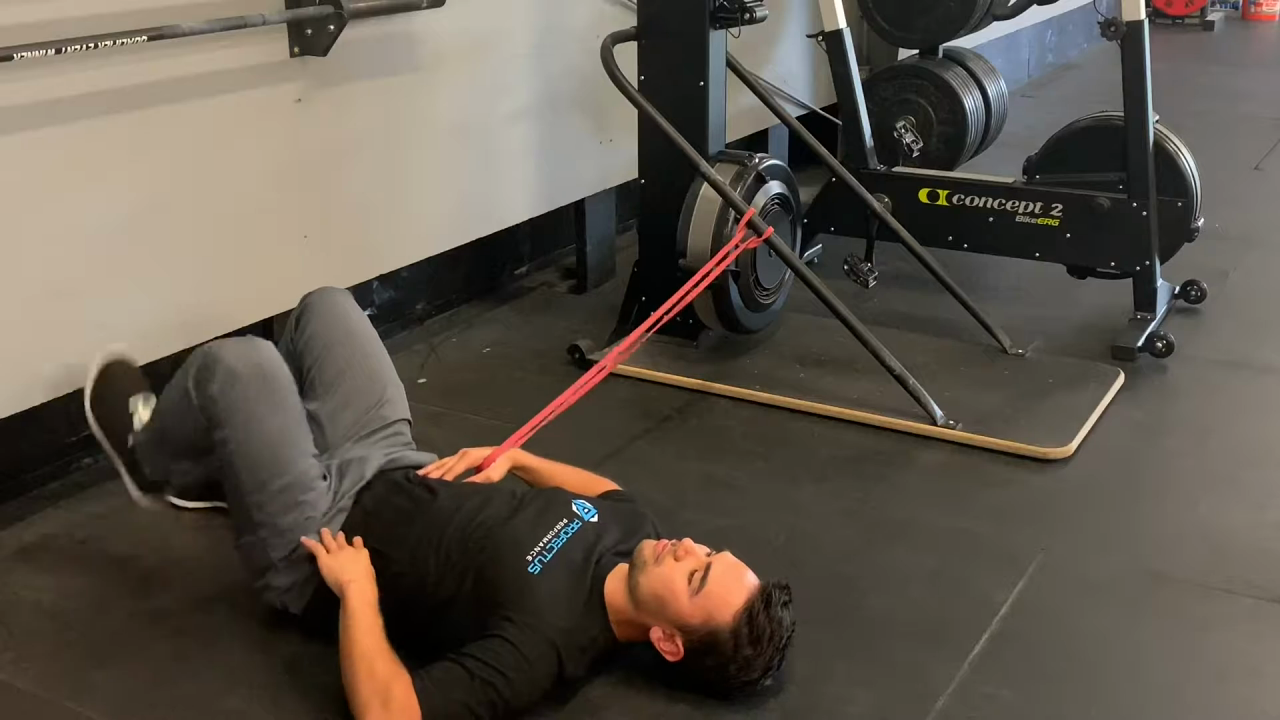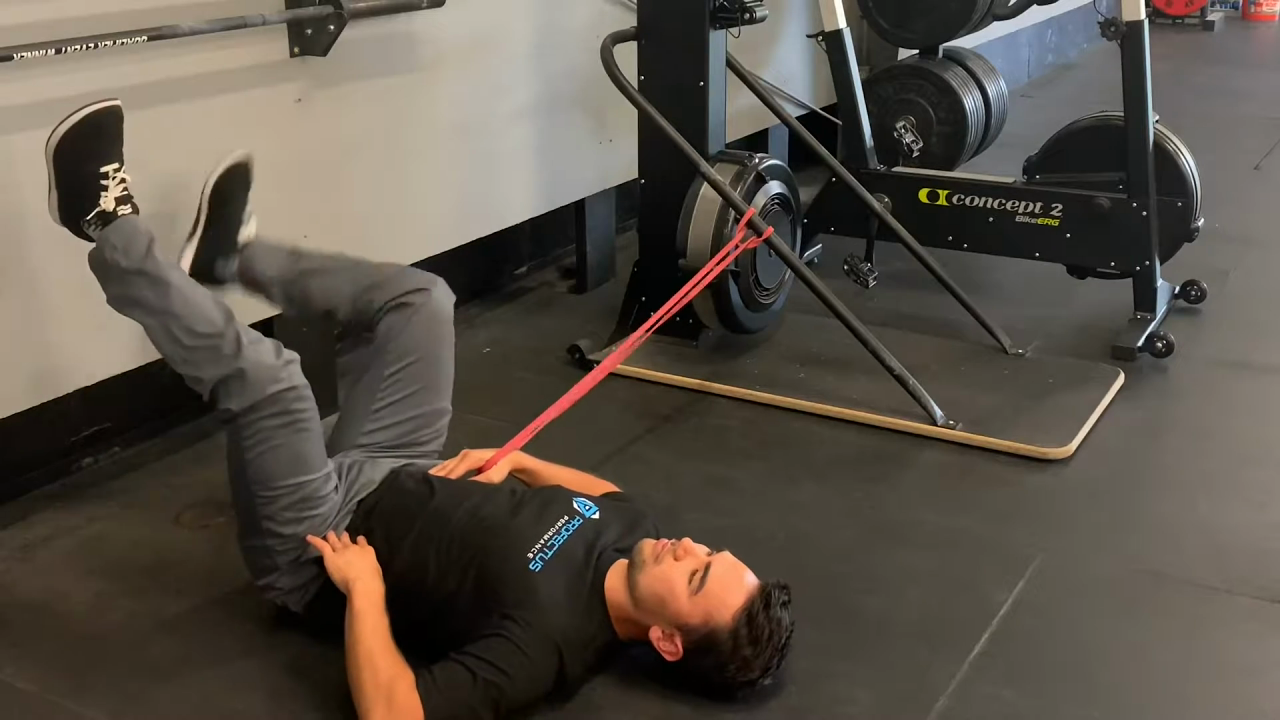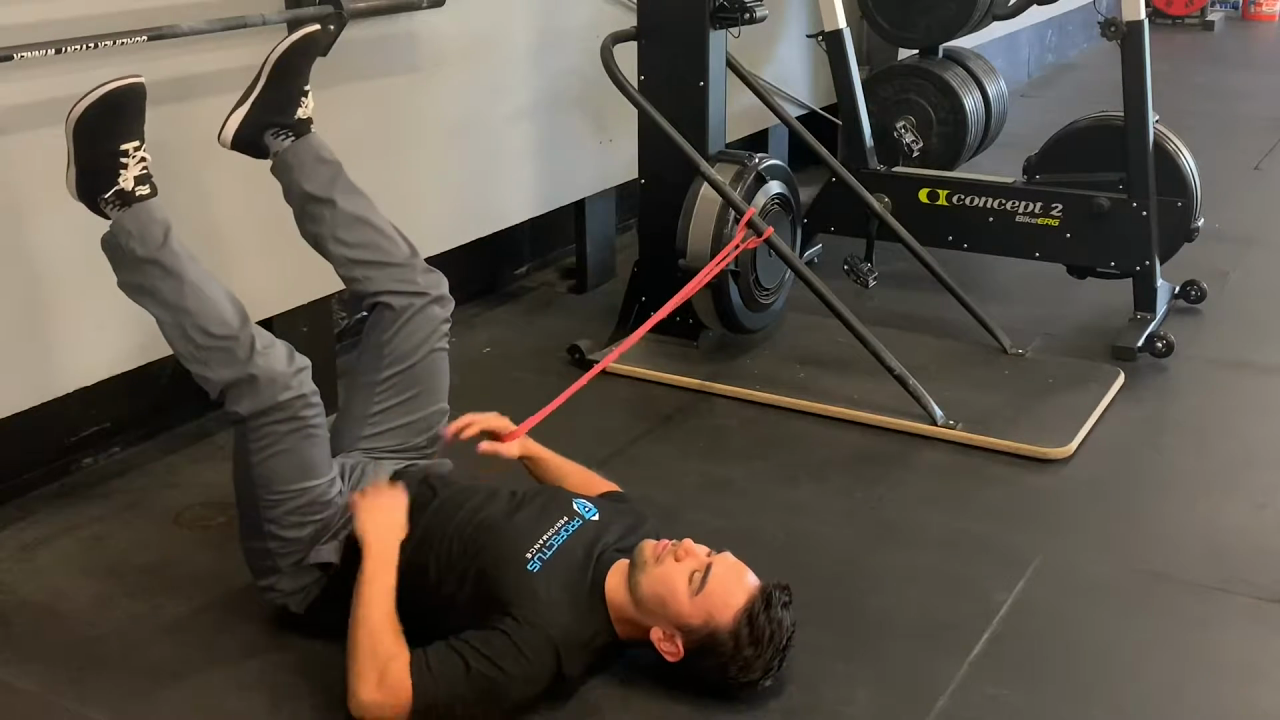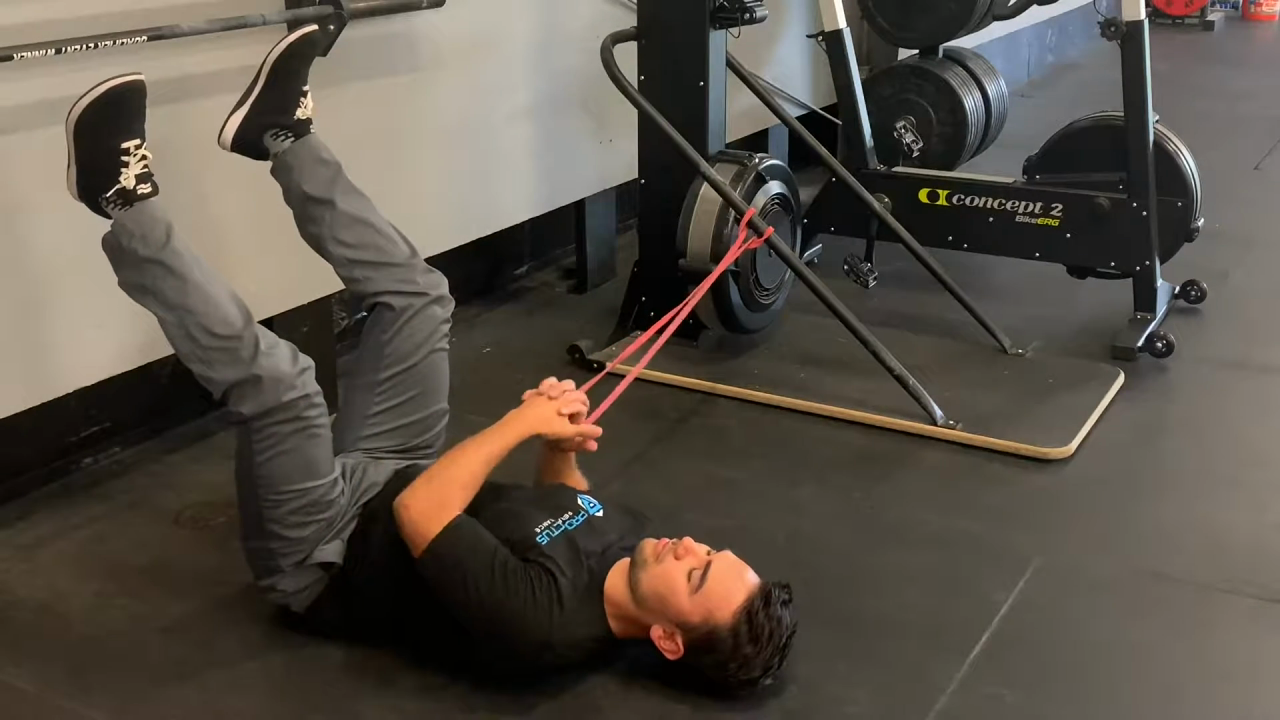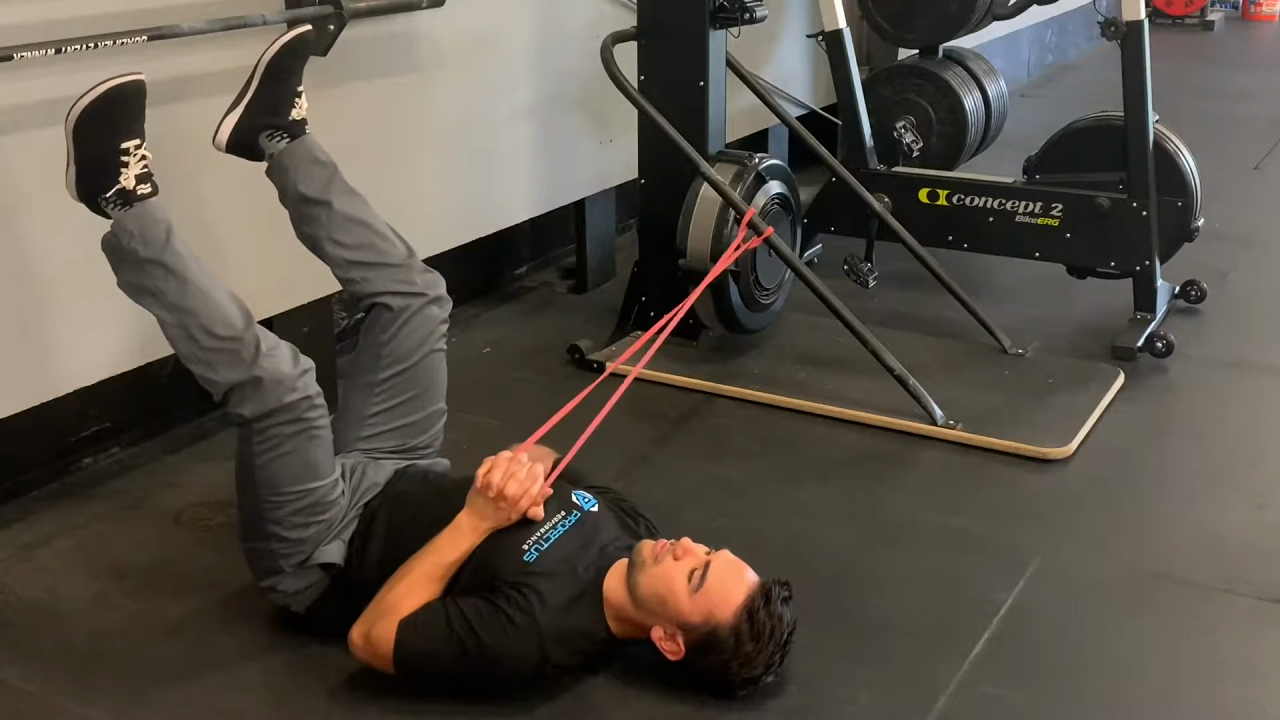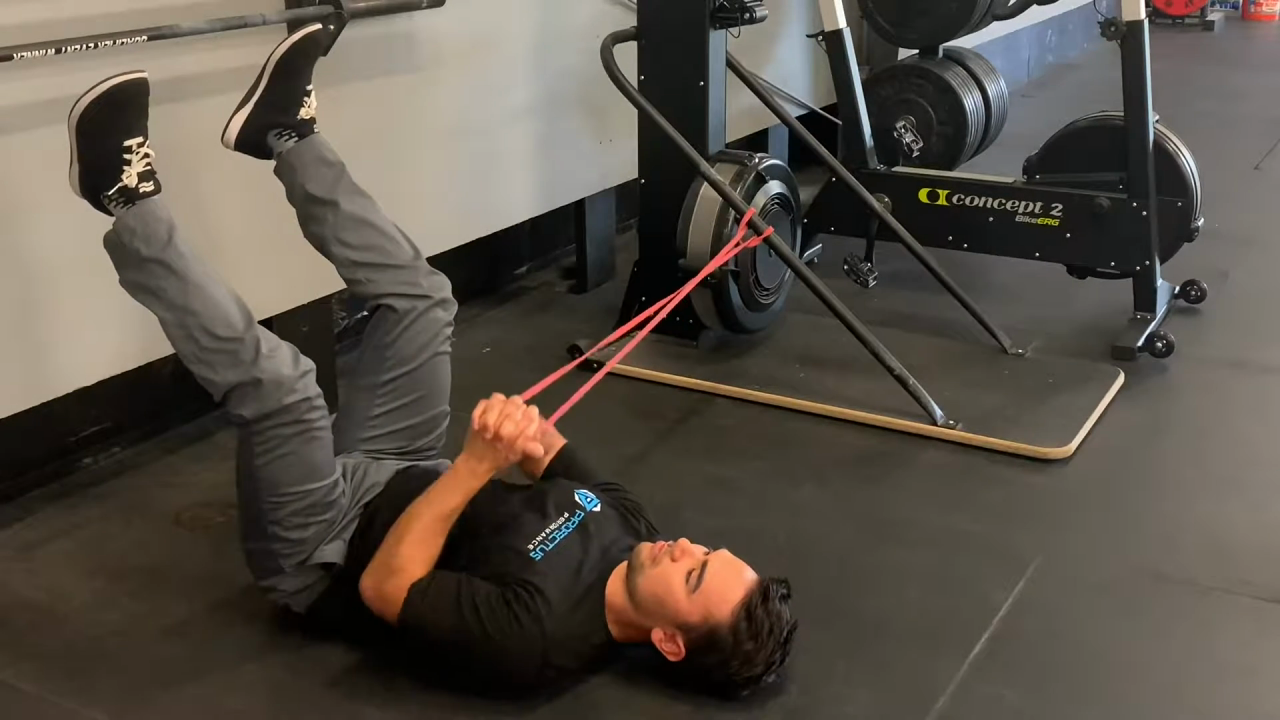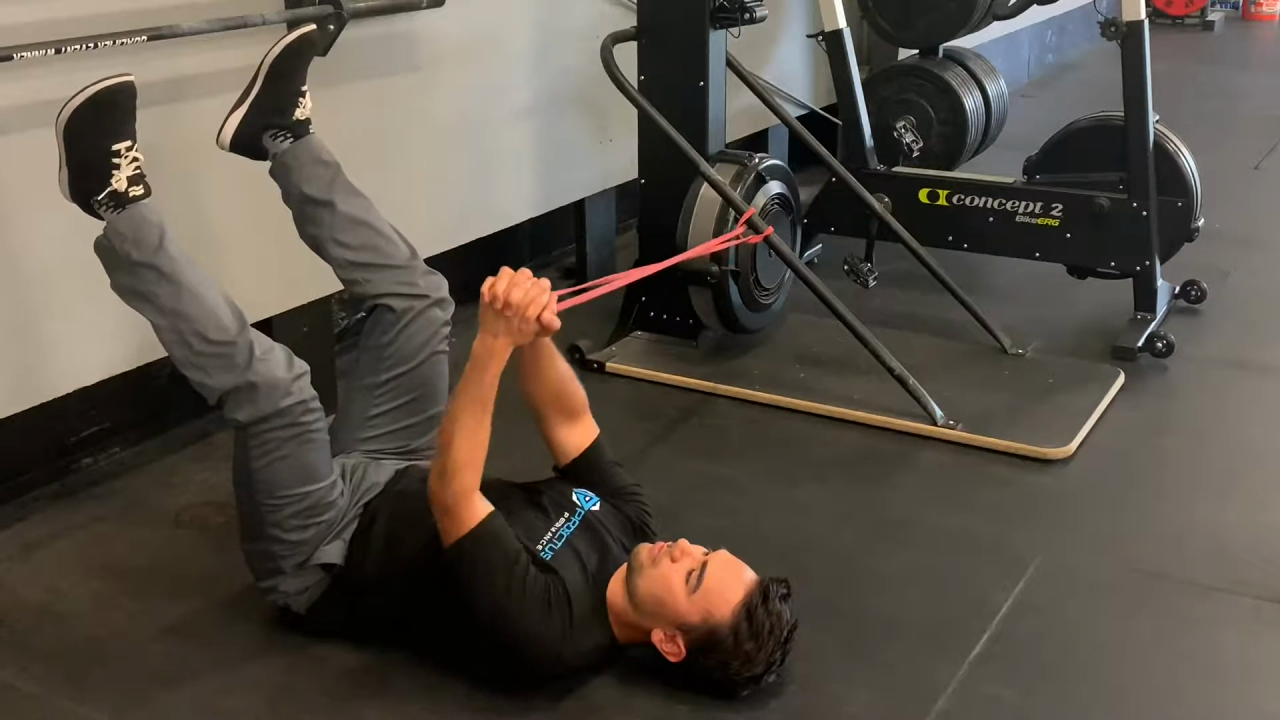
dt=0.7s
person 1, frame 1
left shoulder: (546, 639)
right shoulder: (629, 534)
right elbow: (601, 485)
left wrist: (356, 588)
right wrist: (514, 459)
left hip: (317, 543)
right hip: (392, 473)
left knee: (237, 365)
right knee: (325, 308)
left ankle: (153, 456)
right ankle: (232, 461)
person 1, frame 2
left shoulder: (552, 638)
right shoulder: (630, 537)
right elbow: (605, 488)
left wrist: (366, 587)
right wrist: (519, 461)
left hip: (322, 545)
right hip: (391, 482)
left knee: (263, 375)
right knee: (419, 296)
left ankle: (109, 224)
right ankle: (234, 253)
person 1, frame 3
left shoulder: (549, 638)
right shoulder: (627, 536)
right elbow: (601, 488)
left wrist: (379, 545)
right wrist: (527, 447)
left hip: (317, 551)
right hip: (390, 478)
left knee: (272, 377)
right knee: (415, 295)
left ankle: (127, 205)
right ankle: (282, 135)
person 1, frame 4
left shoulder: (545, 625)
right shoulder: (625, 536)
left elbow: (415, 516)
right elbow: (559, 497)
left wrist: (524, 423)
right wrist: (564, 439)
left hip: (319, 556)
right hip: (385, 474)
left knee: (274, 376)
right knee: (415, 293)
left ankle: (129, 205)
right ankle: (283, 135)
person 1, frame 5
left shoulder: (543, 633)
right shoulder: (623, 528)
left elbow: (373, 639)
right elbow: (544, 460)
left wrist: (475, 521)
right wrist: (518, 468)
left hip: (319, 553)
right hip: (393, 477)
left knee: (275, 377)
right knee: (413, 294)
left ankle: (128, 203)
right ankle: (278, 137)
person 1, frame 6
left shoulder: (542, 639)
right shoulder: (624, 527)
left elbow: (384, 589)
right elbow: (549, 449)
left wrist: (476, 463)
right wrist: (520, 428)
left hip: (321, 554)
right hip: (390, 478)
left knee: (274, 377)
right knee: (419, 296)
left ankle: (129, 200)
right ankle: (286, 134)
person 1, frame 7
left shoulder: (551, 631)
right shoulder: (625, 527)
left elbow: (450, 498)
right elbow: (570, 423)
left wrist: (494, 345)
right wrist: (536, 338)
left hip: (320, 557)
right hip: (383, 480)
left knee: (270, 380)
right knee: (416, 297)
left ankle: (120, 206)
right ankle: (282, 137)
